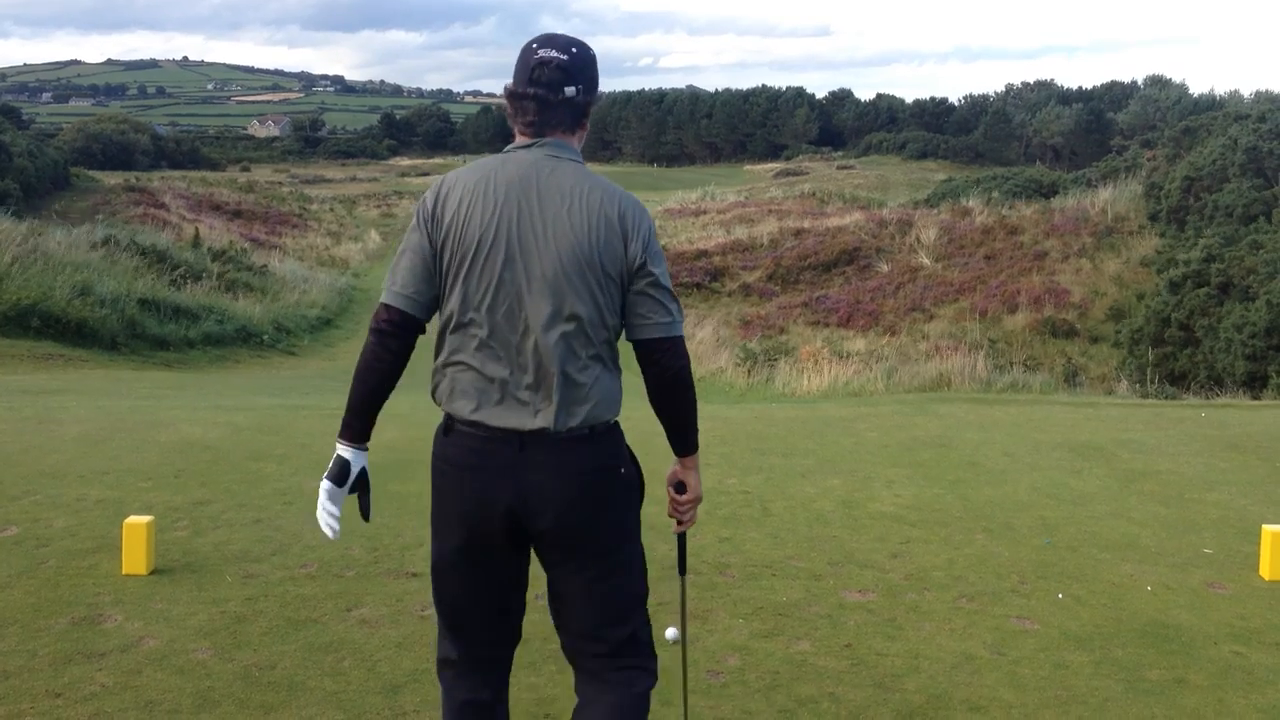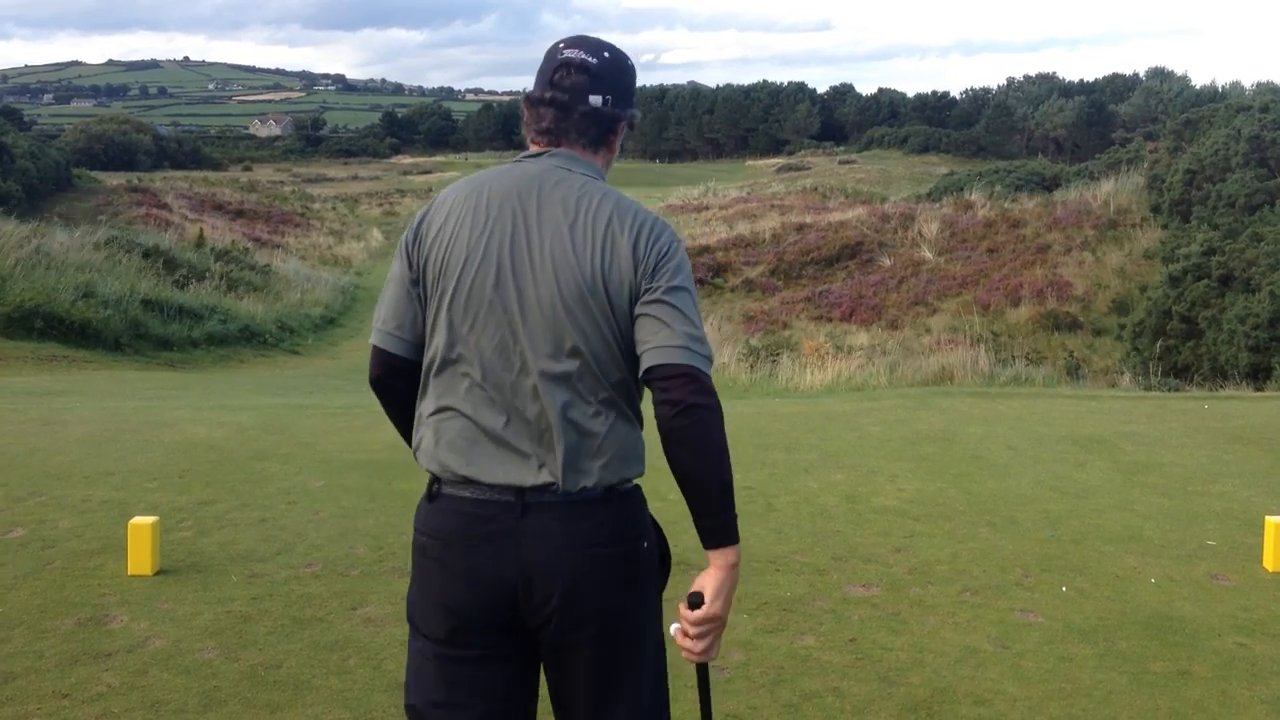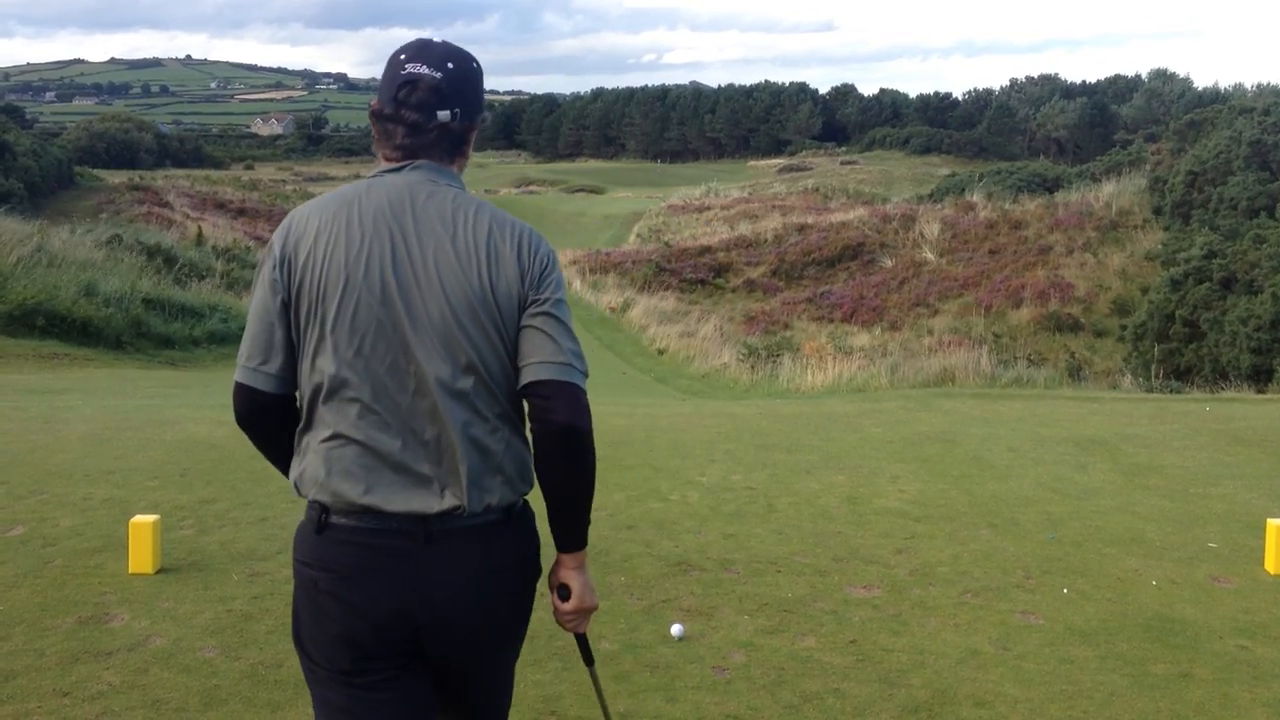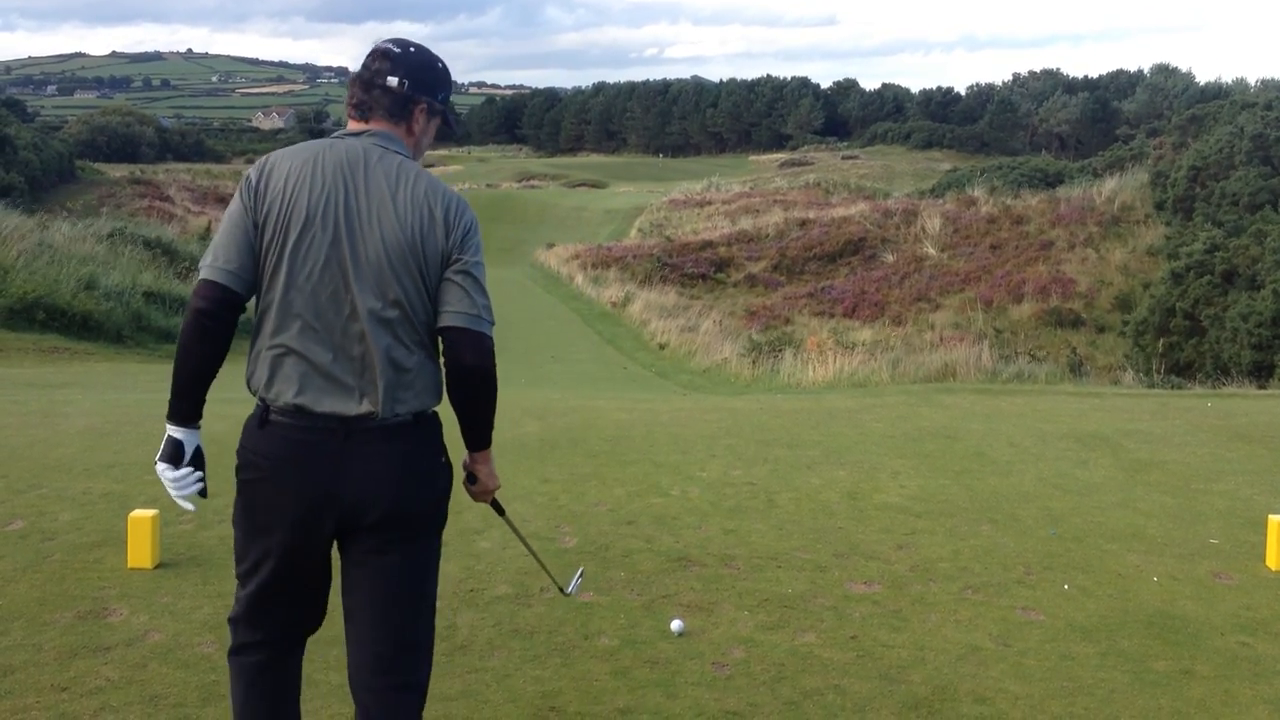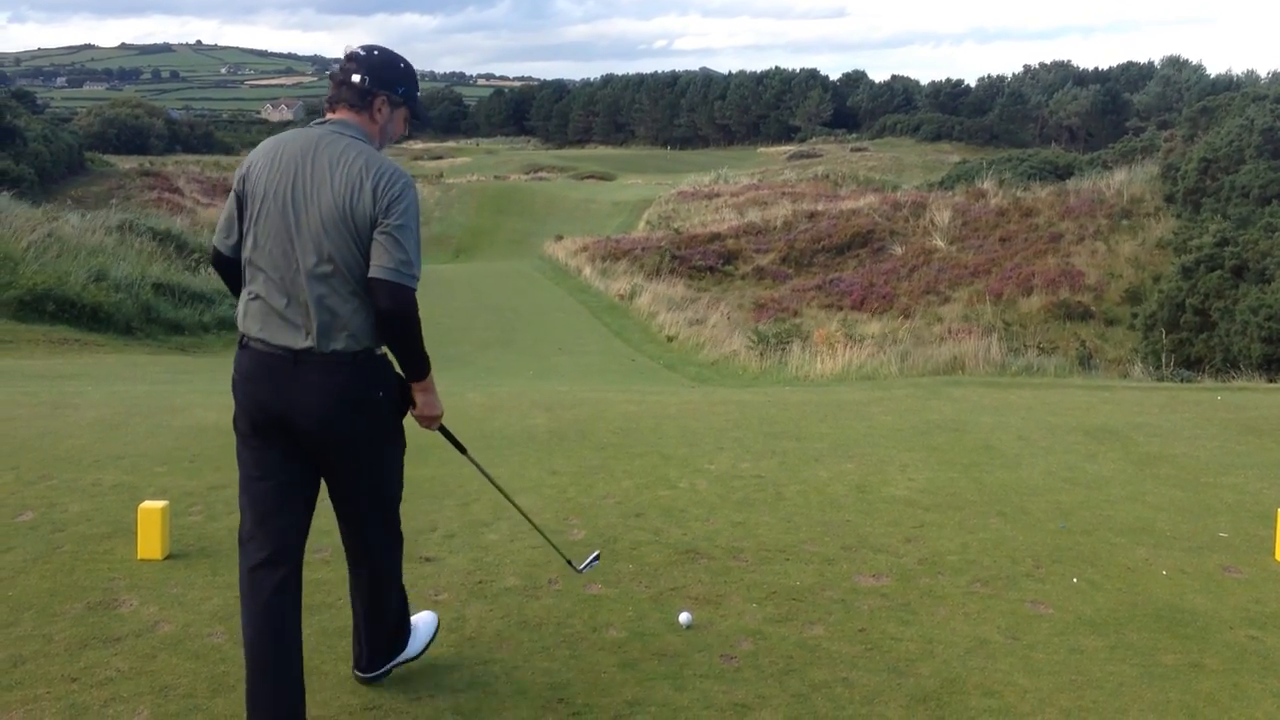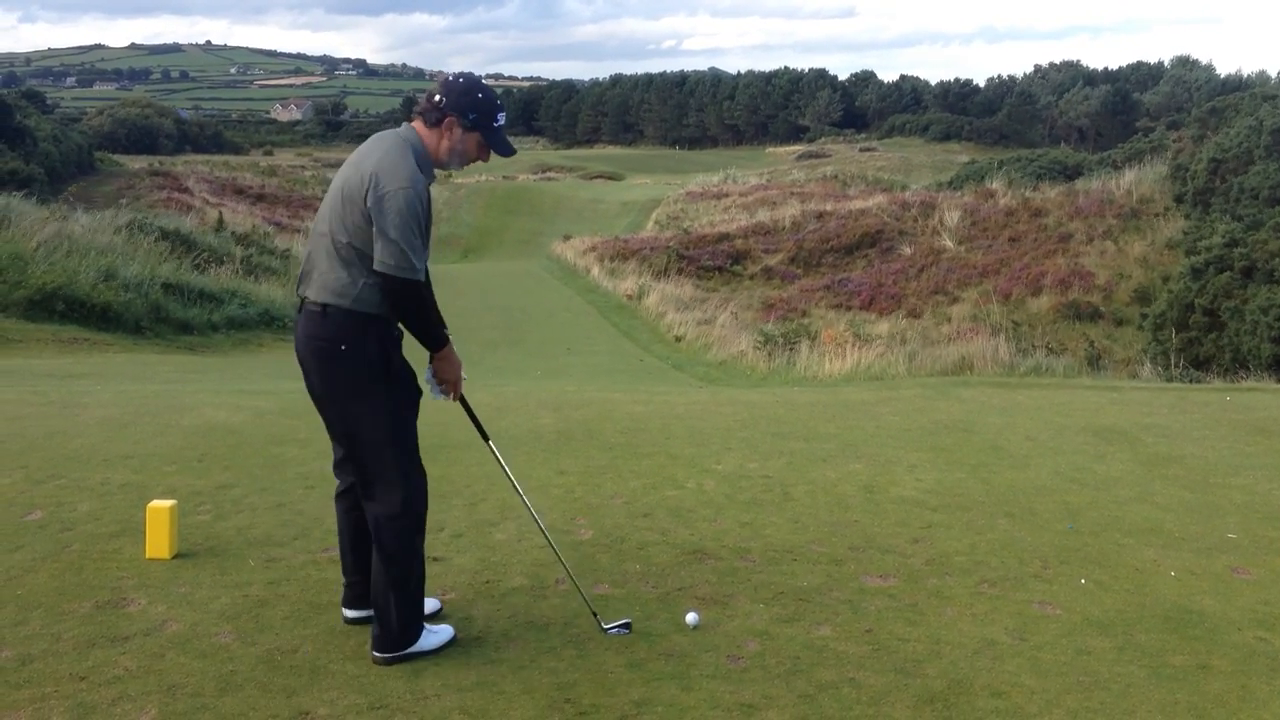
dt=0.7s
person 1, frame 1
left shoulder: (450, 195)
right shoulder: (622, 211)
left elbow: (391, 331)
right elbow: (663, 353)
left wrist: (352, 446)
right wrist: (687, 458)
left hip: (470, 459)
right hip: (581, 466)
left knee: (473, 655)
right knee: (612, 660)
person 1, frame 2
left shoulder: (442, 212)
right shoulder: (641, 234)
left elbow: (388, 371)
right elbow: (685, 400)
right wrist: (721, 556)
left hip: (459, 532)
right hip: (594, 538)
person 1, frame 3
left shoulder: (304, 231)
right shoulder: (517, 245)
left elbow: (256, 403)
right elbow: (561, 415)
right wrist: (572, 554)
left hip: (349, 559)
right hip: (484, 555)
person 1, frame 4
left shoulder: (272, 174)
right shoulder: (444, 207)
left elbow: (210, 308)
right elbow: (469, 352)
left wrist: (182, 423)
right wrist: (480, 450)
left hip: (285, 448)
right hip: (398, 460)
left knee: (266, 642)
person 1, frame 5
left shoulder: (263, 156)
right shoulder: (387, 181)
left elbow: (225, 258)
right elbow: (390, 298)
right wrist: (421, 380)
left hip: (261, 374)
right hip: (346, 381)
left knee: (268, 553)
right knee: (371, 526)
right ankle: (380, 647)
person 1, frame 6
left shoulder: (390, 149)
right shoulder: (403, 178)
right elbow: (400, 281)
left wrist: (436, 338)
right wrist: (442, 350)
left hip: (322, 326)
right hip: (351, 336)
left knee: (360, 469)
right knee: (395, 482)
left ankle: (363, 595)
right ankle: (397, 632)
